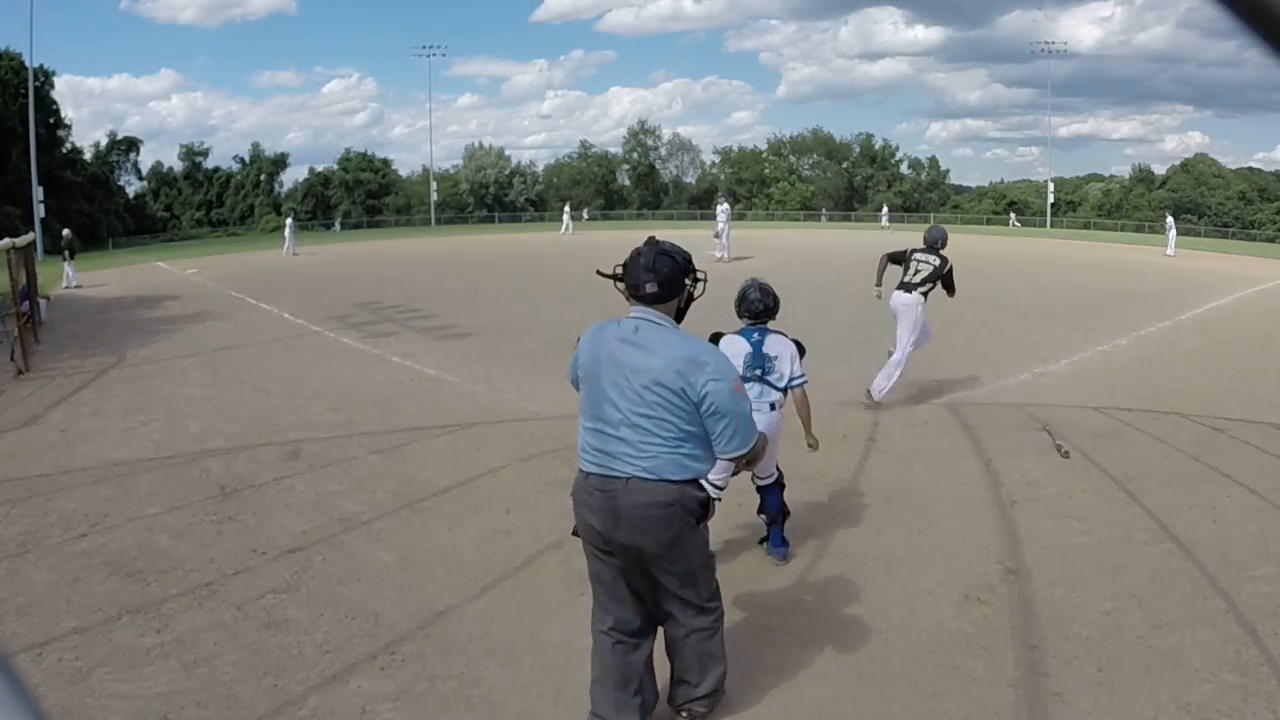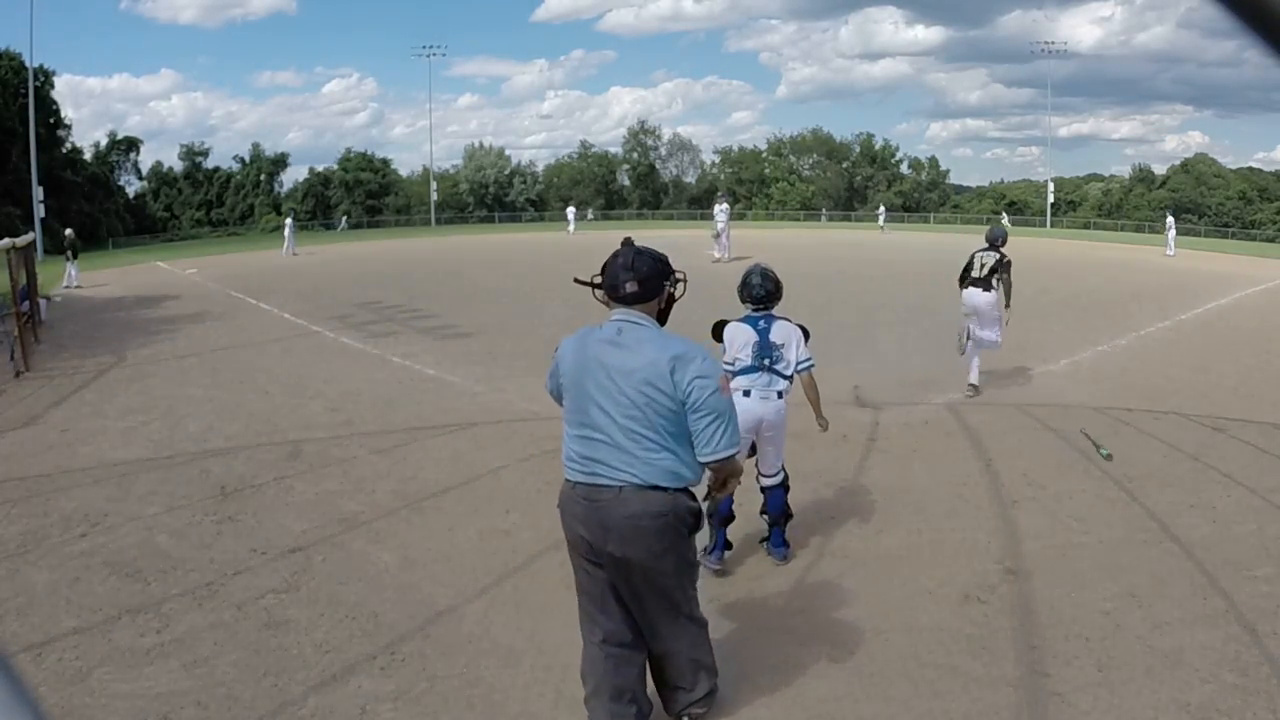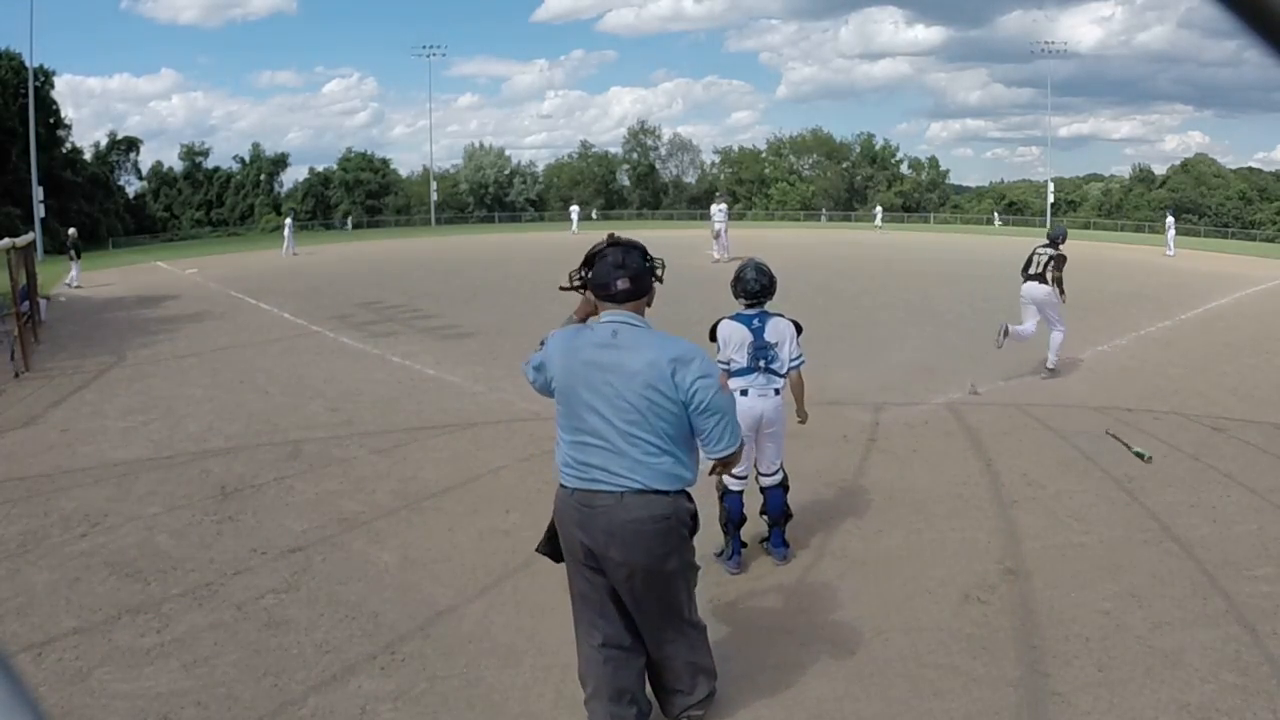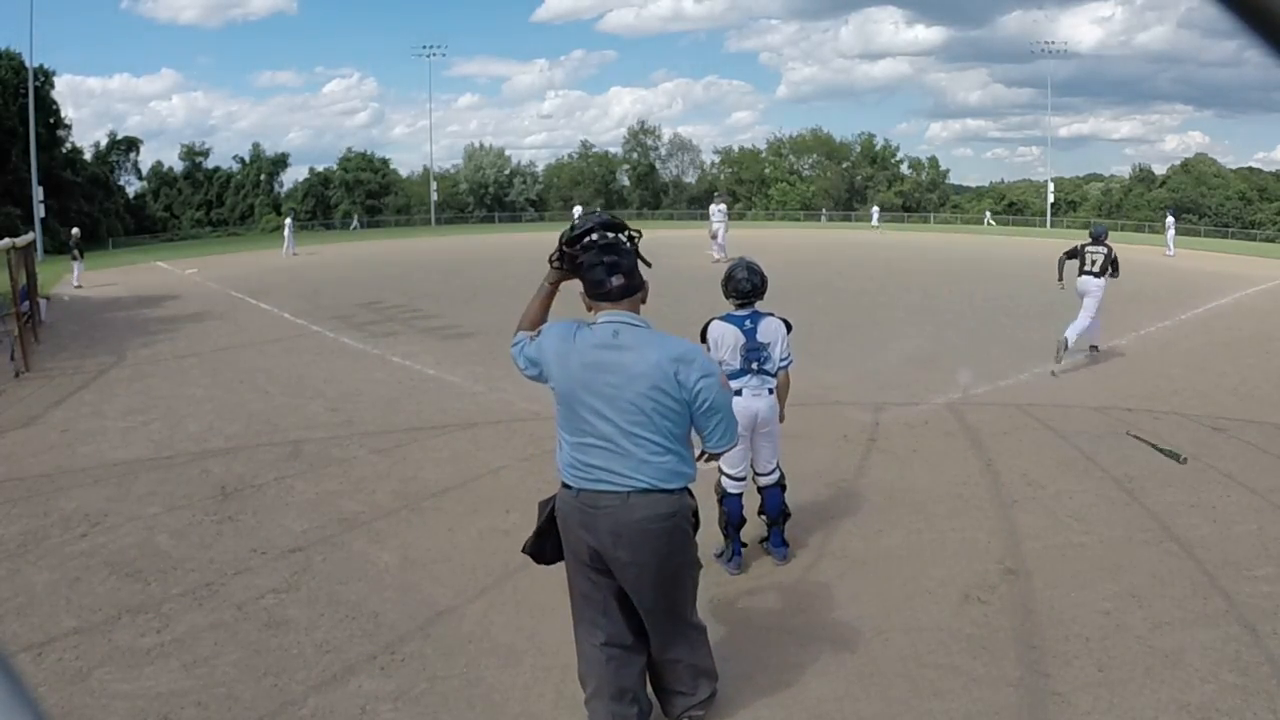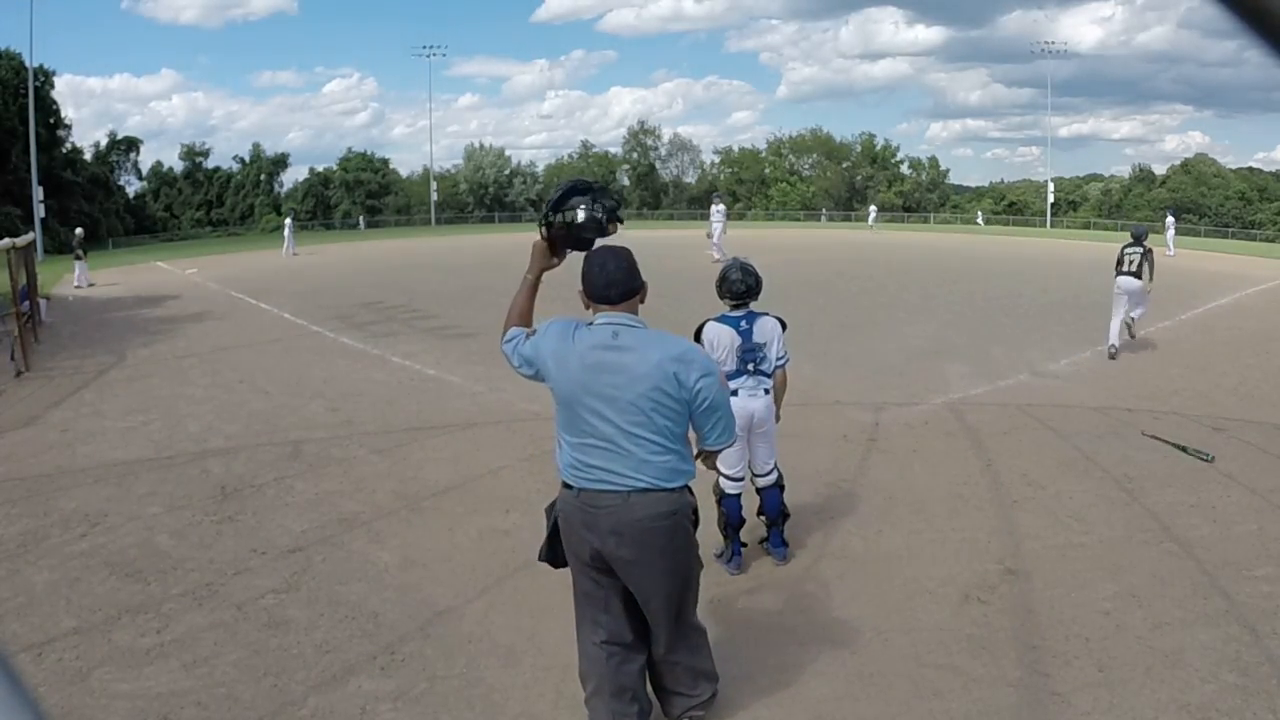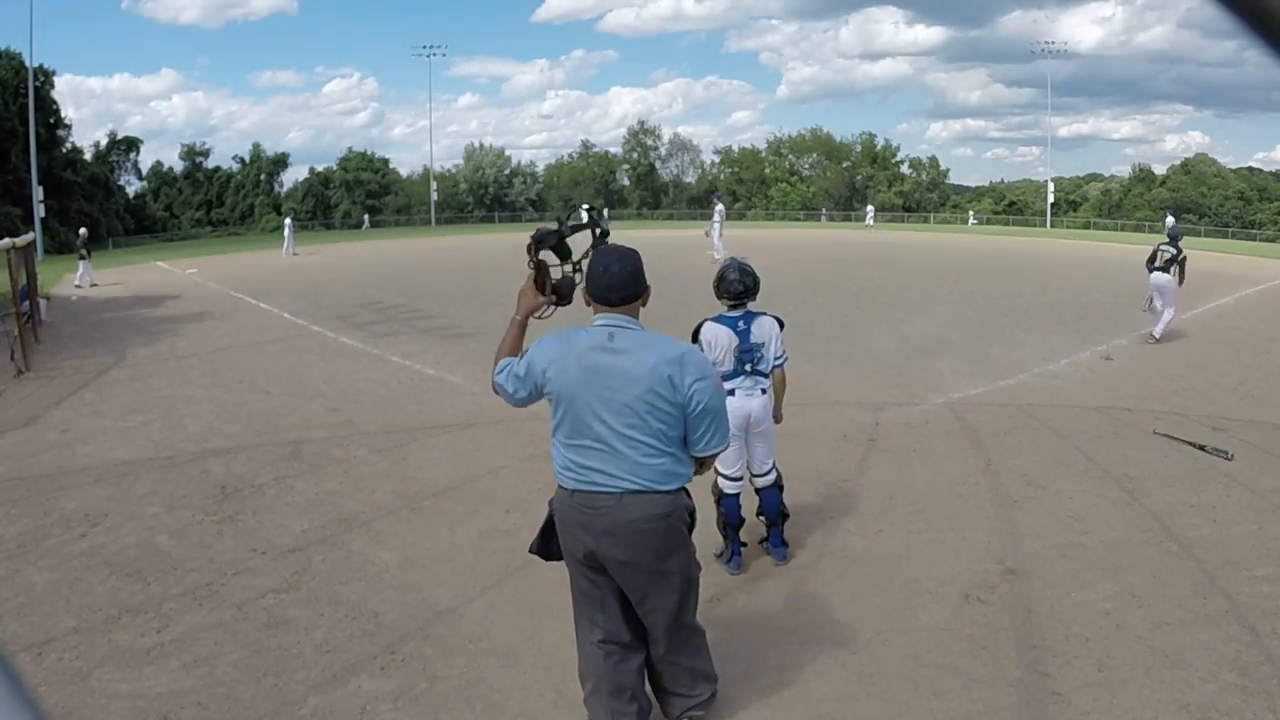
dt=0.2s
person 1, frame 1
left shoulder: (593, 339)
right shoulder: (703, 359)
right elbow: (742, 451)
right wrist: (758, 447)
left hip: (595, 496)
right hip: (663, 504)
left knee: (617, 621)
right knee: (691, 607)
person 1, frame 2
left shoulder: (573, 347)
right shoulder: (688, 358)
right elbow: (721, 459)
right wrist: (729, 475)
left hip: (583, 506)
right hip: (653, 511)
left knee: (606, 629)
right knee: (672, 617)
person 1, frame 3
left shoulder: (560, 347)
right shoulder: (683, 358)
left elbow: (537, 375)
right elbow: (726, 452)
left wrist: (580, 314)
right wrist: (727, 460)
left hip: (578, 511)
right hip: (651, 514)
left knee: (602, 631)
right knee: (668, 618)
person 1, frame 4
left shoulder: (559, 344)
right shoulder: (685, 357)
left elbow: (522, 343)
right elbow: (721, 444)
left wrist: (550, 281)
right wrist: (700, 449)
left hip: (581, 511)
right hip: (655, 513)
left knee: (604, 630)
right knee: (670, 617)
person 1, frame 5
left shoulder: (558, 346)
right shoulder: (685, 356)
left elbow: (513, 340)
right elbow: (717, 443)
left wrist: (534, 270)
right wrist: (700, 453)
left hip: (582, 512)
right hip: (657, 513)
left knee: (604, 629)
right knee: (671, 616)
person 1, frame 6
left shoulder: (554, 352)
right shoulder: (682, 359)
left elbow: (504, 380)
right elbow: (708, 451)
left wrist: (521, 313)
right wrist: (687, 464)
left hip: (578, 512)
right hip: (653, 514)
left knee: (602, 629)
right knee: (669, 616)
person 2, frame 1
left shoulder: (727, 342)
right shoulder: (786, 345)
right elbow: (798, 394)
right wrist: (808, 433)
right hip: (769, 419)
left knee: (712, 482)
right knee: (768, 477)
right ankle: (777, 543)
person 2, frame 2
left shoulder: (733, 329)
right shoulder: (791, 330)
left elbow: (726, 379)
right elbow: (806, 377)
right wrist: (818, 414)
left hip: (741, 405)
right hip: (775, 407)
right knee: (773, 475)
left ankle: (717, 547)
right ankle: (777, 543)
person 2, frame 3
left shoulder: (727, 327)
right shoulder: (784, 326)
left elbow: (723, 376)
right elbow: (794, 375)
right wrist: (800, 407)
left hip: (738, 404)
right hip: (773, 403)
left knee: (733, 478)
right knee: (772, 474)
left ankle: (733, 551)
right ankle: (778, 543)
person 2, frame 4
left shoulder: (717, 328)
right shoulder: (775, 325)
right elbow: (783, 375)
right wrist: (781, 407)
left hip: (733, 405)
right hip: (766, 403)
left knee: (732, 479)
right knee: (769, 473)
left ankle: (733, 552)
right ankle: (777, 543)
person 2, frame 5
left shoulder: (713, 329)
right shoulder: (771, 325)
right elbow: (780, 375)
right wrist: (776, 407)
left hip: (729, 406)
right hip: (762, 403)
left knee: (730, 480)
right knee: (767, 474)
left ankle: (733, 552)
right ankle: (777, 543)
person 2, frame 6
left shoulder: (710, 330)
right shoulder: (769, 324)
right elbow: (778, 373)
right wrist: (778, 407)
left hip: (726, 406)
right hip: (760, 403)
left knee: (729, 480)
right knee: (766, 474)
left ankle: (733, 552)
right ankle: (777, 543)
